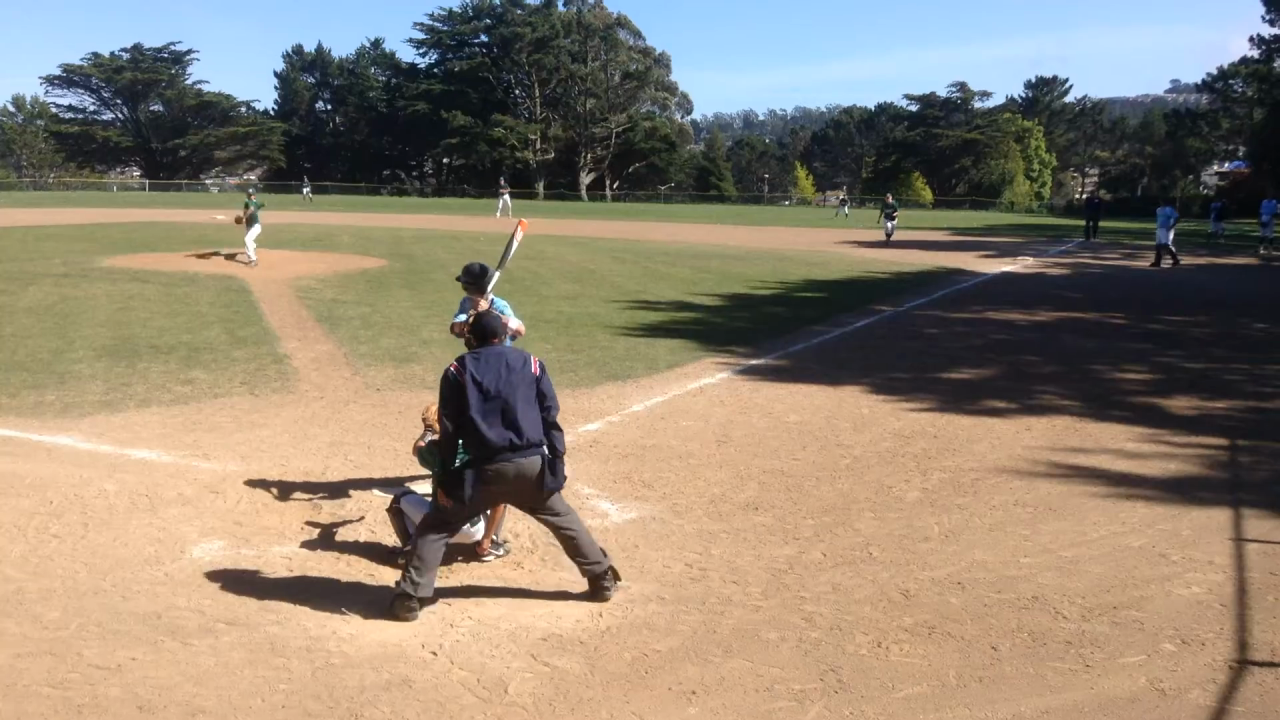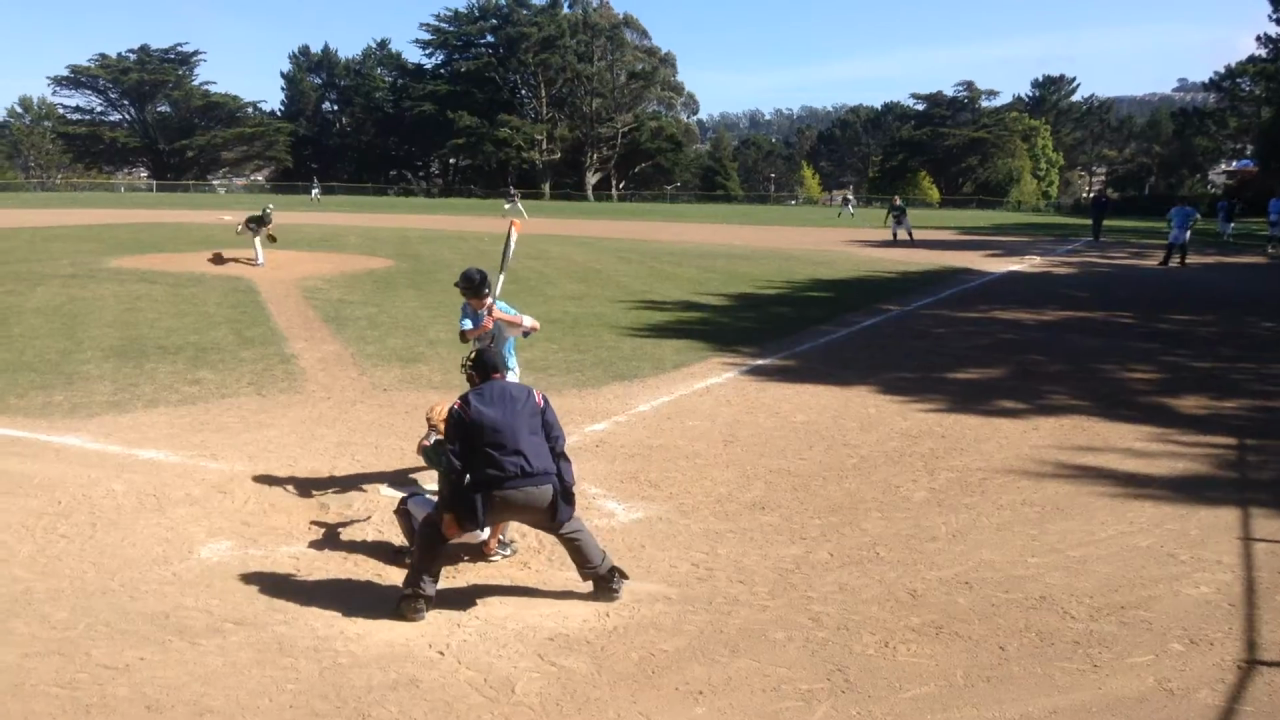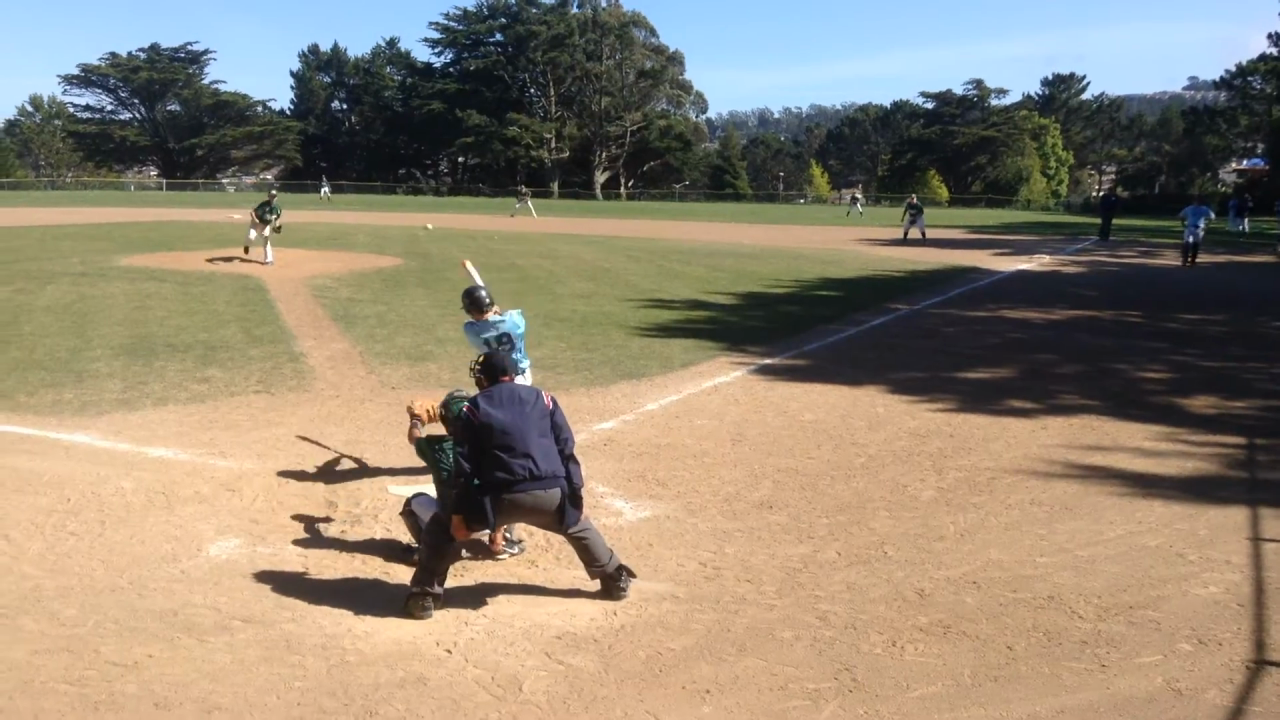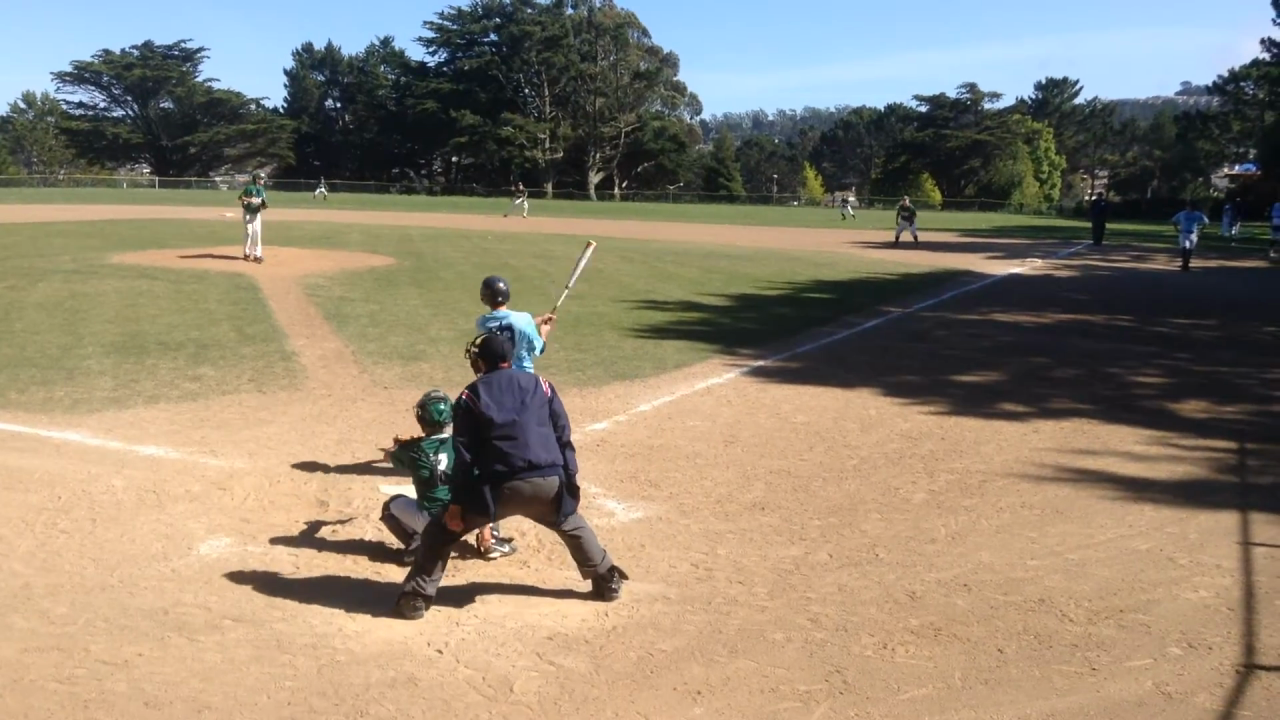
dt=0.4s
person 1, frame 1
left shoulder: (457, 371)
right shoulder: (531, 364)
left elbow: (449, 431)
right elbow: (550, 417)
left wrist: (443, 480)
right wrist: (556, 462)
left hip: (484, 469)
right hip: (530, 464)
left knee: (436, 525)
right knee: (563, 519)
left ankle: (410, 597)
right ankle: (602, 578)
person 1, frame 2
left shoulder: (463, 406)
right shoulder: (534, 397)
left elbow: (455, 465)
right elbow: (557, 448)
left wrist: (449, 510)
right wrist: (566, 493)
left hip: (493, 495)
right hip: (542, 492)
left knee: (433, 528)
right knee: (569, 524)
left ankle: (417, 598)
right ankle: (607, 581)
person 1, frame 3
left shoulder: (473, 409)
right shoulder: (543, 399)
left elbow: (464, 467)
right elbow: (567, 450)
left wrist: (458, 513)
right wrist: (576, 496)
left hip: (503, 498)
right hip: (551, 495)
left knee: (441, 527)
right knee: (578, 522)
left ankle: (424, 596)
right ankle: (615, 579)
person 1, frame 4
left shoulder: (470, 397)
right shoulder: (541, 386)
left elbow: (464, 455)
right elbow: (564, 438)
left wrist: (456, 504)
right wrist: (568, 482)
left hip: (502, 487)
right hip: (549, 482)
left knee: (440, 529)
right knee: (570, 522)
left ankle: (416, 597)
right ankle: (607, 580)
person 2, frame 1
left shoulder: (436, 450)
left elbow: (417, 450)
left wrist: (428, 430)
right wrist: (486, 540)
right hip: (473, 531)
left knee: (401, 499)
right ankle: (490, 544)
person 2, frame 2
left shoulder: (442, 449)
left elbow: (421, 449)
left wrist: (433, 429)
right wrist: (493, 541)
right hip: (480, 531)
left knee: (408, 501)
right ankle: (498, 545)
person 2, frame 3
left shoulder: (434, 446)
left elbow: (413, 438)
left wrist: (416, 420)
right wrist: (499, 533)
left knee: (413, 502)
right ankle: (504, 542)
person 2, frame 4
left shoulder: (412, 449)
left elbow: (388, 456)
left wrist: (398, 447)
right wrist: (485, 527)
left knee: (391, 506)
left ankle: (418, 545)
right ankle: (491, 543)
